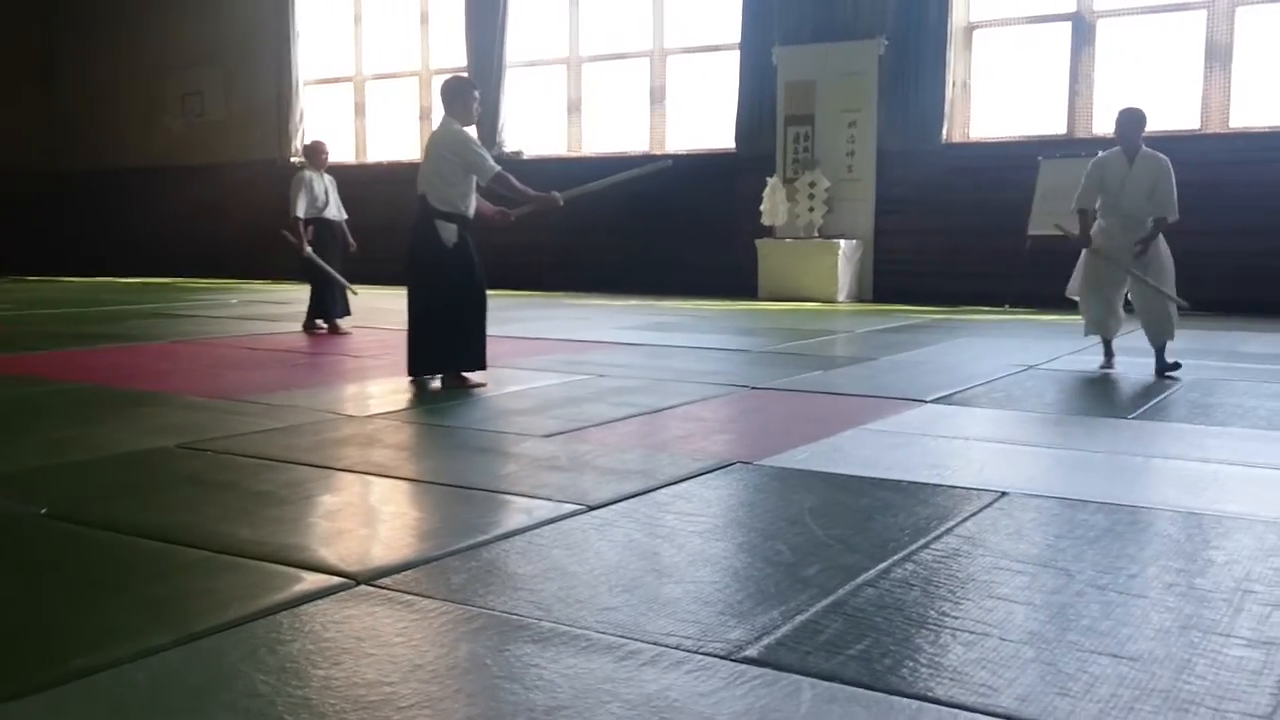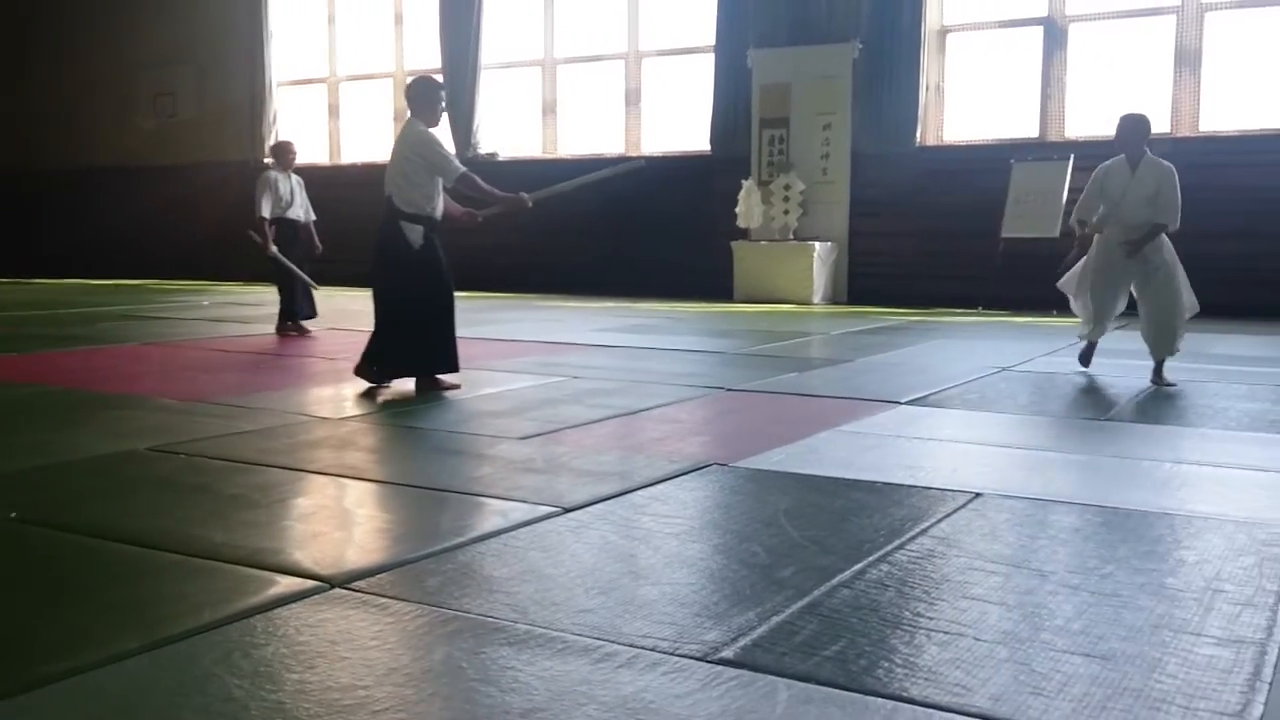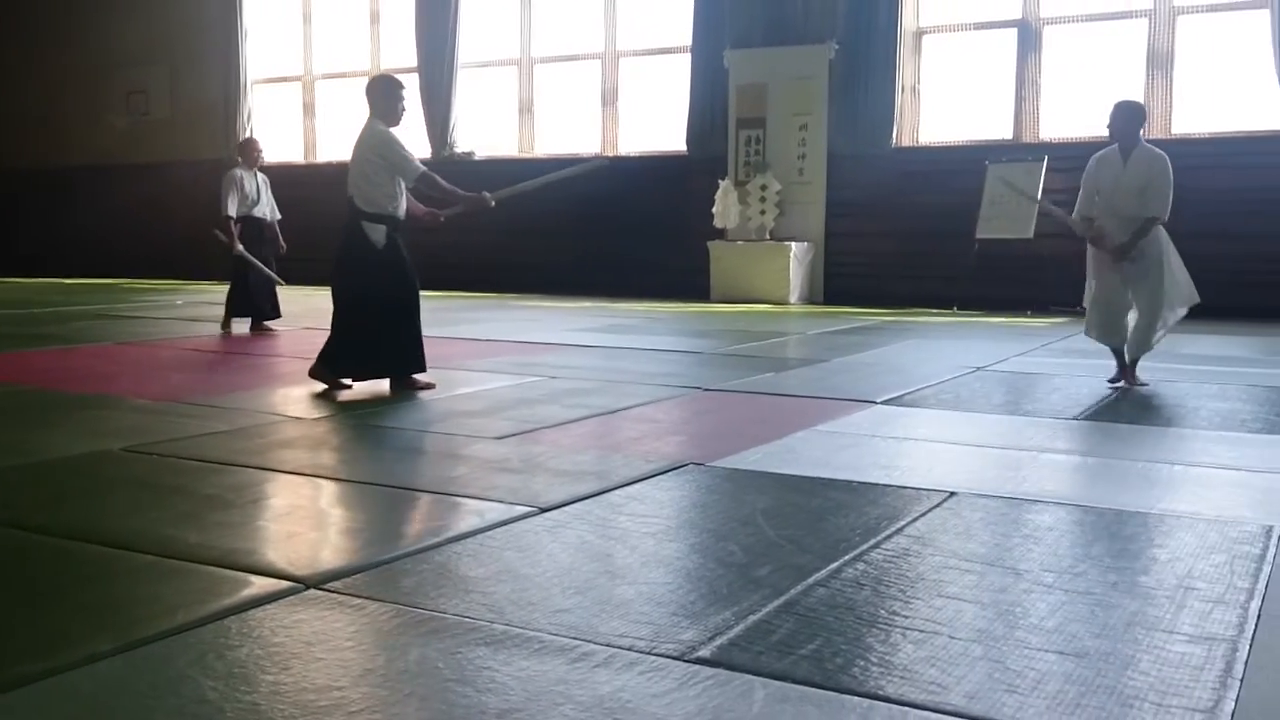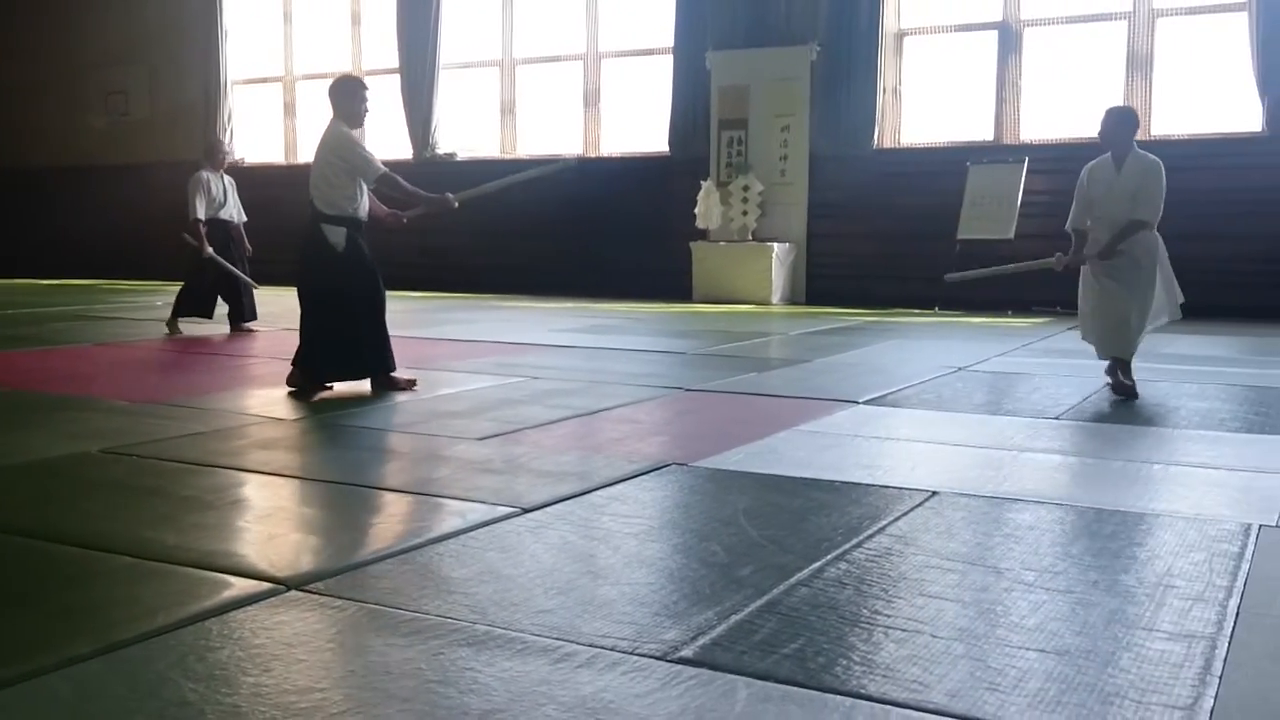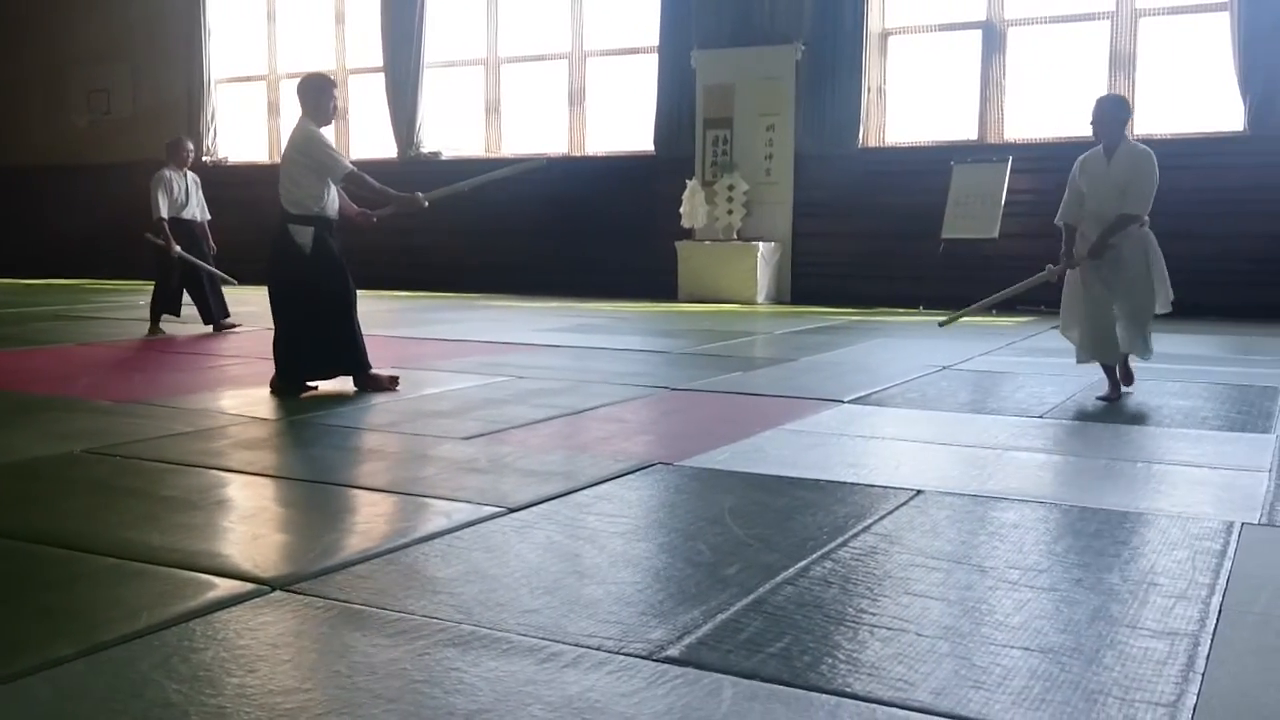
dt=0.2s
person 1, frame 1
left shoulder: (441, 137)
right shoulder: (458, 138)
right elbow: (496, 177)
left wrist: (489, 211)
right wrist: (538, 198)
left hip: (432, 228)
right hip: (445, 230)
left knee: (432, 298)
right knee: (463, 298)
left ankle: (425, 365)
right ankle: (452, 370)
person 1, frame 2
left shoulder: (410, 138)
right shoulder: (422, 139)
right elbow: (462, 179)
left wrist: (458, 213)
right wrist: (506, 200)
left hip: (400, 231)
right hip: (412, 233)
left knee: (398, 302)
right knee: (431, 300)
left ankle: (373, 363)
right ankle: (427, 372)
person 1, frame 3
left shoulder: (371, 137)
right shoulder: (382, 139)
left elbow: (395, 188)
right elbow: (423, 178)
left wrist: (420, 212)
right wrist: (467, 199)
left hip: (366, 232)
right hip: (375, 233)
left knee: (358, 303)
right knee: (398, 299)
left ankle: (328, 364)
right ankle: (401, 373)
person 1, frame 4
left shoulder: (336, 139)
right shoulder: (343, 140)
left elbow: (359, 188)
right elbow: (384, 179)
left wrist: (383, 213)
right wrist: (431, 201)
left hip: (330, 235)
right hip: (338, 236)
left knee: (325, 306)
right knee: (365, 300)
left ankle: (305, 372)
right ankle: (380, 373)
person 1, frame 5
left shoulder: (306, 137)
right shoulder: (310, 138)
left elbow: (331, 187)
right elbow: (352, 178)
left wrist: (353, 212)
right wrist: (400, 200)
left hip: (303, 234)
right hip: (307, 235)
left knee: (299, 307)
right knee: (336, 299)
left ankle: (288, 376)
right ankle: (360, 372)
person 2, frame 1
left shoulder: (1159, 163)
right shoulder: (1102, 162)
left elbow: (1166, 208)
right elbow: (1086, 200)
left wrist: (1151, 238)
right wrist: (1084, 230)
left hip: (1143, 236)
right hip: (1108, 235)
left knee: (1155, 299)
right knee: (1101, 296)
left ankle: (1160, 359)
right ankle: (1108, 351)
person 2, frame 2
left shoulder: (1164, 171)
right shoulder: (1106, 171)
left elbow: (1168, 217)
right elbow: (1085, 208)
left wrist: (1142, 241)
right wrist: (1083, 231)
left hip: (1150, 245)
right hip: (1110, 244)
left knee: (1164, 309)
right knee: (1099, 302)
left ankle: (1158, 369)
right ankle: (1091, 343)
person 2, frame 3
left shoulder: (1157, 160)
right shoulder: (1099, 160)
left elbow: (1158, 210)
right elbow: (1086, 204)
left wrist: (1131, 242)
right wrist: (1092, 233)
left hip: (1145, 239)
right hip: (1108, 240)
left knee: (1149, 306)
right knee: (1108, 301)
left ankle: (1131, 365)
right ankle: (1120, 361)
person 2, frame 4
left shoulder: (1151, 166)
right shoulder: (1093, 170)
left elbow: (1146, 215)
right elbow: (1080, 215)
left wrist: (1113, 244)
right wrist: (1077, 250)
left hip: (1139, 247)
right hip: (1099, 248)
left knee: (1135, 312)
right knee: (1109, 313)
left ankle: (1118, 367)
right ankle: (1123, 374)
person 2, frame 5
left shoulder: (1142, 158)
right shoulder: (1085, 162)
left elbow: (1136, 209)
right elbow: (1071, 210)
left wrist: (1104, 239)
right wrist: (1068, 248)
left hip: (1130, 244)
right hip: (1090, 245)
left knee: (1134, 312)
right knee: (1094, 314)
left ankle: (1123, 358)
right ankle: (1113, 380)
person 3, frame 1
left shoulder: (329, 179)
right shoulder: (304, 178)
left elbow: (338, 211)
right elbow: (298, 212)
left wrist: (347, 236)
right wrist: (302, 239)
left hip: (331, 230)
right hip: (316, 231)
left knee: (323, 277)
right knee: (326, 276)
left ankle: (311, 319)
right ankle: (331, 321)
person 3, frame 2
left shoulder: (297, 180)
right shoulder: (269, 178)
left elbow: (306, 212)
right elbow: (263, 213)
left wrist: (314, 238)
right wrist: (268, 239)
left hip: (298, 231)
right hip: (281, 230)
left knee: (296, 277)
right knee: (289, 277)
left ankle: (285, 321)
right ankle: (294, 320)
person 3, frame 3
left shoulder: (263, 179)
right shoulder: (235, 176)
left elbow: (271, 211)
right elbow: (229, 212)
left wrist: (278, 237)
right wrist: (234, 238)
left hip: (263, 231)
right hip: (245, 230)
left knee: (265, 275)
right knee: (244, 276)
left ankle: (258, 320)
right ankle: (229, 317)
person 3, frame 4
left shoulder: (229, 181)
right shoulder: (201, 178)
left elbow: (237, 214)
right elbow: (197, 215)
left wrist: (244, 240)
right wrist: (203, 242)
left hip: (230, 233)
right hip: (212, 232)
left knee: (238, 277)
right knee: (201, 278)
left ankle: (238, 321)
right ankle: (175, 318)
person 3, frame 5
left shoulder: (193, 178)
right shoulder: (163, 177)
left elbow: (201, 212)
right elbow: (160, 214)
left wrist: (208, 239)
right wrist: (170, 241)
left hip: (193, 232)
right hip: (175, 231)
left knee: (205, 275)
right knee: (168, 279)
left ankle: (217, 320)
right ankle: (155, 323)
